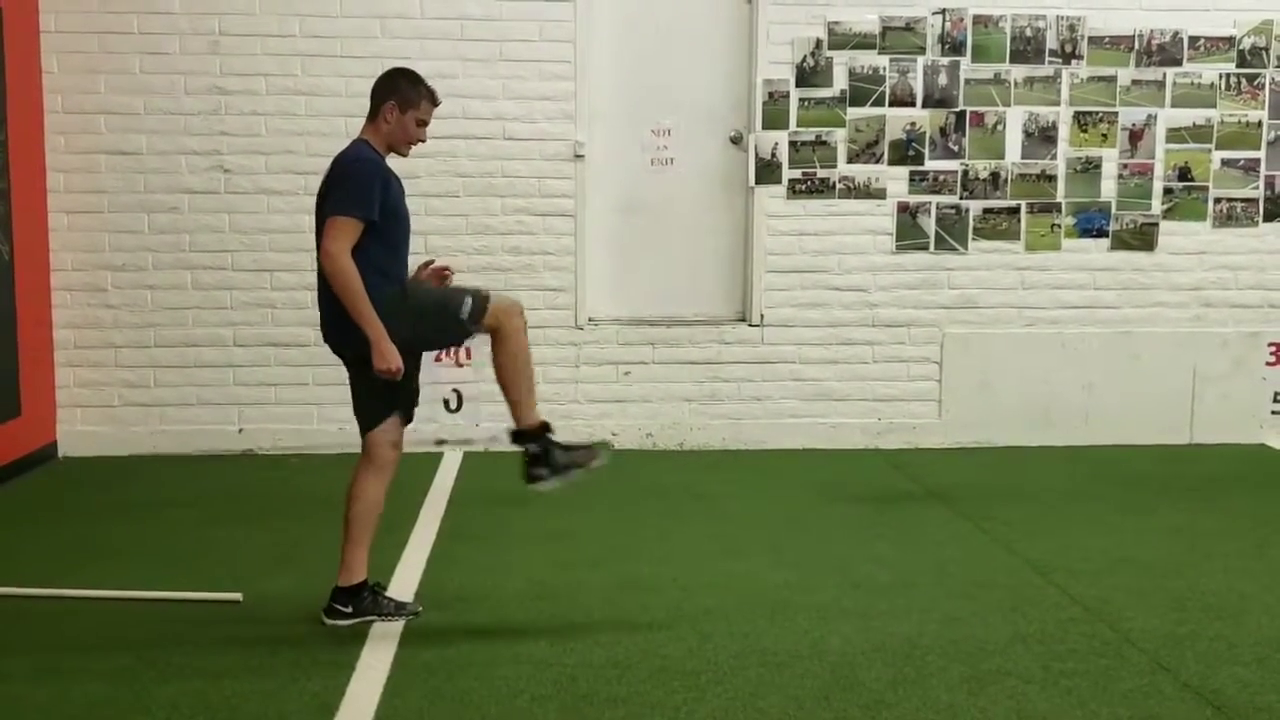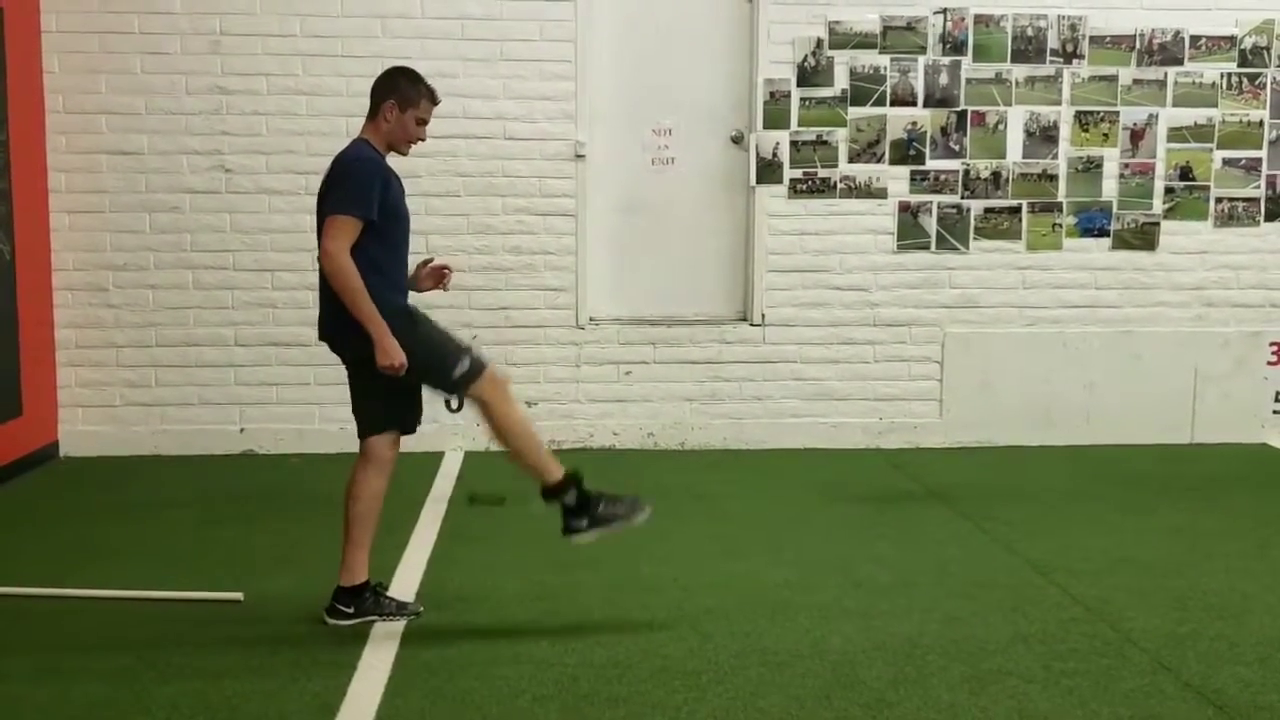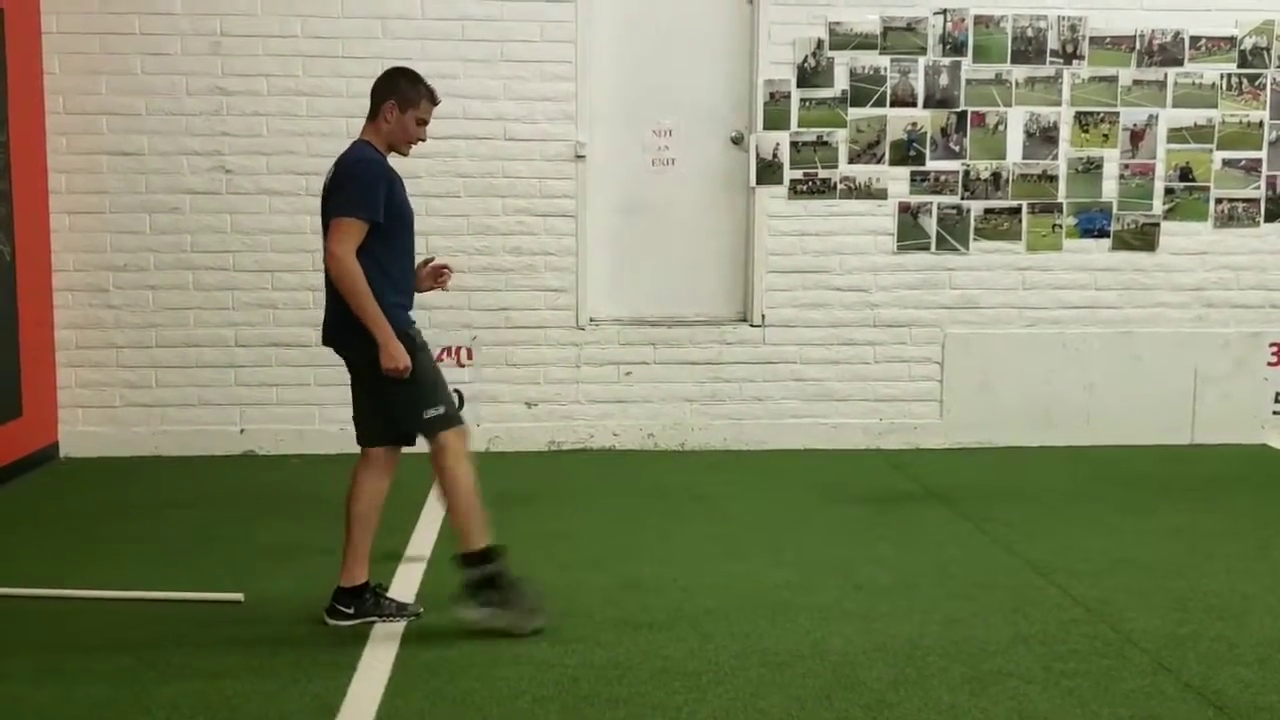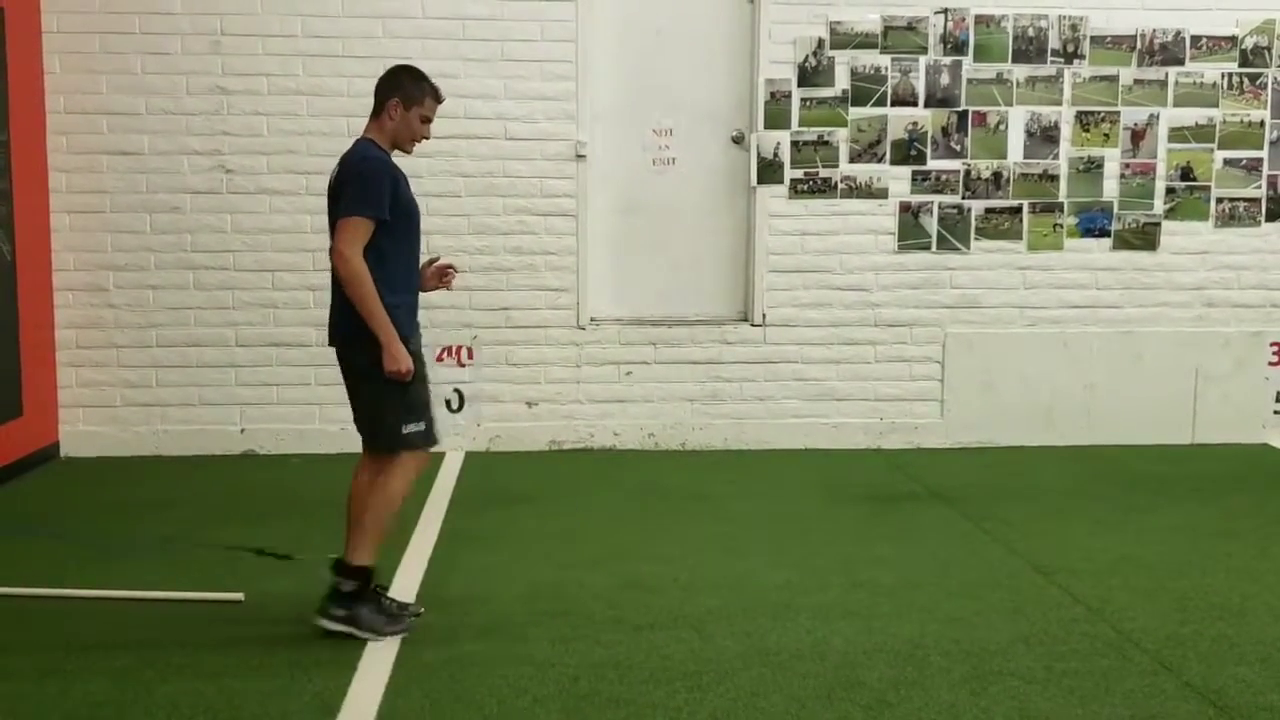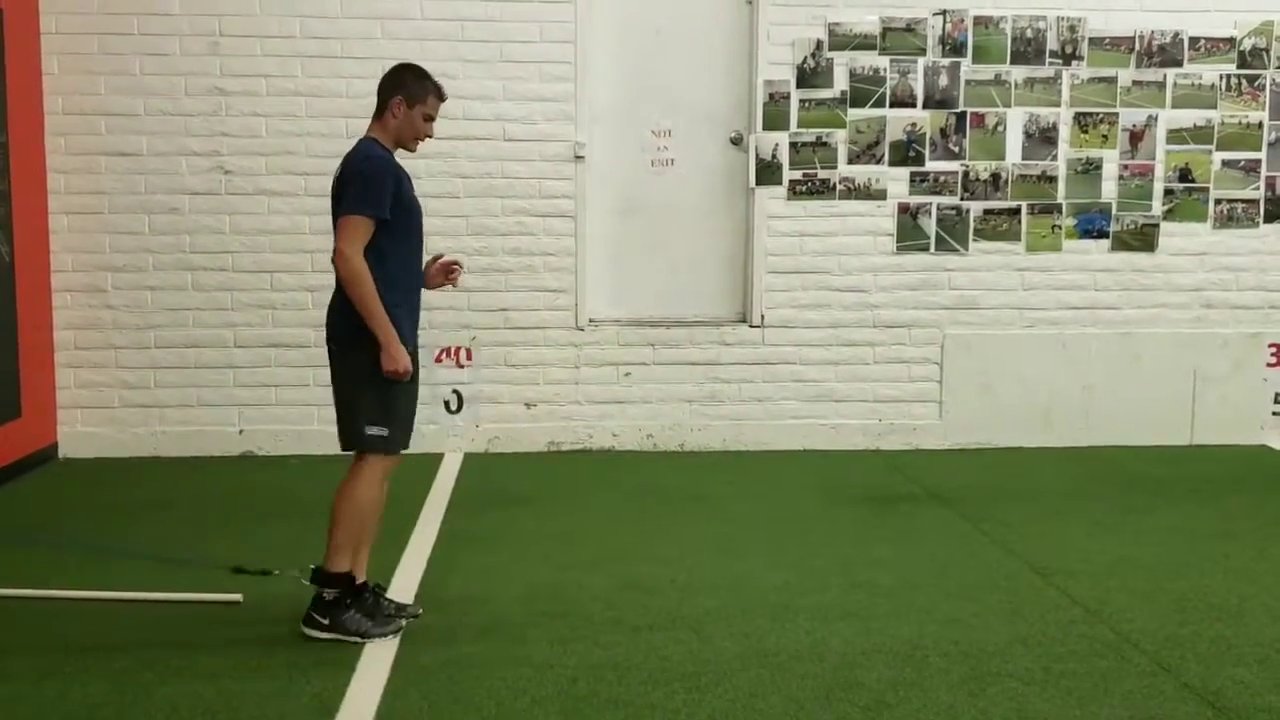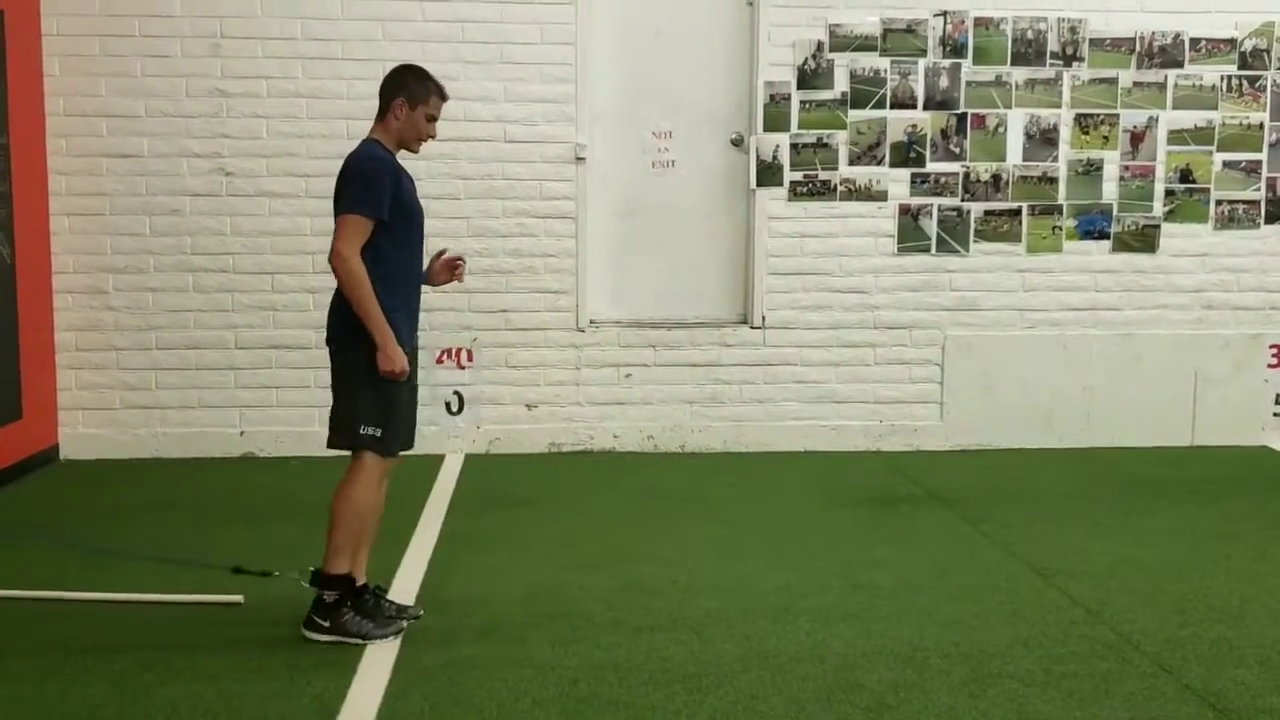
dt=0.1s
person 1, frame 1
left shoulder: (368, 169)
right shoulder: (360, 167)
right elbow: (333, 256)
left wrist: (411, 282)
right wrist: (380, 338)
left hip: (367, 321)
right hip: (369, 322)
left knee: (383, 449)
right knee: (507, 313)
left ankle: (352, 592)
right ankle: (536, 445)
person 1, frame 2
left shoulder: (369, 168)
right shoulder: (360, 167)
right elbow: (334, 255)
left wrist: (410, 280)
right wrist: (381, 335)
left hip: (368, 327)
right hip: (371, 326)
left knee: (379, 451)
right knee: (487, 385)
left ankle: (352, 591)
right ankle: (575, 502)
person 1, frame 3
left shoulder: (368, 169)
right shoulder: (361, 169)
right elbow: (340, 258)
left wrist: (413, 279)
right wrist: (387, 338)
left hip: (367, 333)
right hip: (375, 334)
left knee: (379, 454)
right knee: (450, 437)
left ankle: (352, 593)
right ankle: (485, 575)
person 1, frame 4
left shoulder: (373, 168)
right shoulder: (371, 169)
right elbow: (347, 256)
left wrist: (414, 279)
right wrist: (389, 341)
left hip: (375, 333)
right hip: (371, 340)
left knee: (385, 457)
right knee: (406, 456)
left ankle: (356, 588)
right ankle: (351, 591)
person 1, frame 5
left shoulder: (379, 165)
right shoulder: (371, 165)
right elbow: (348, 256)
left wrist: (422, 277)
right wrist: (389, 340)
left hip: (383, 335)
right hip: (372, 340)
left knee: (378, 461)
right knee: (375, 460)
left ankle: (355, 589)
right ankle: (329, 602)
person 1, frame 6
left shoulder: (384, 167)
right shoulder: (372, 166)
right elbow: (345, 255)
left wrist: (427, 275)
right wrist: (385, 340)
left hip: (384, 336)
right hip: (371, 340)
left knee: (377, 462)
right knee: (371, 461)
left ankle: (356, 590)
right ankle: (329, 603)
